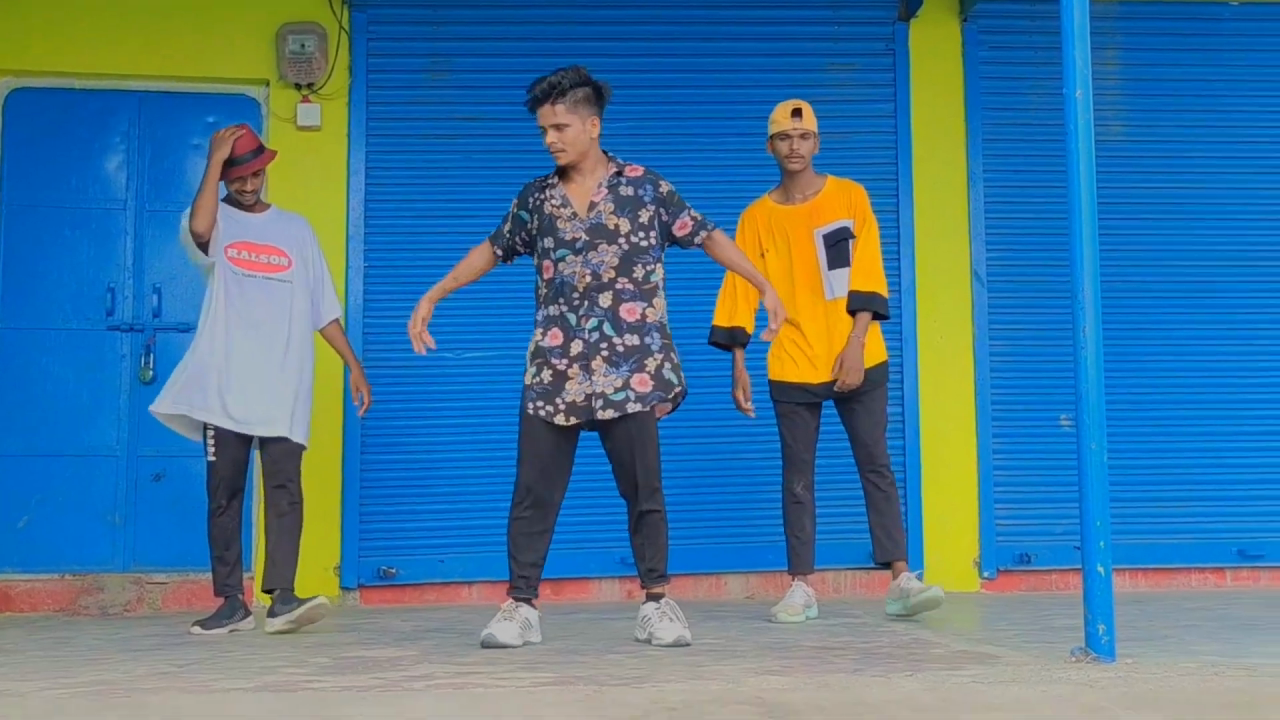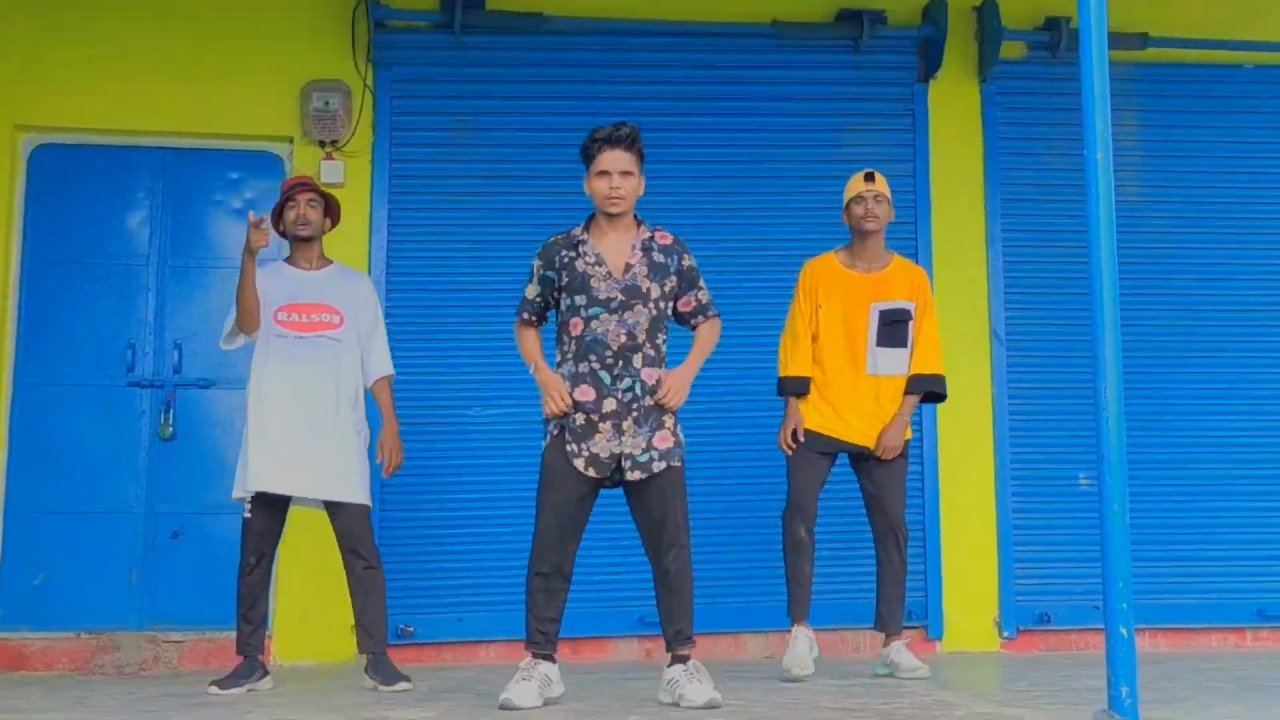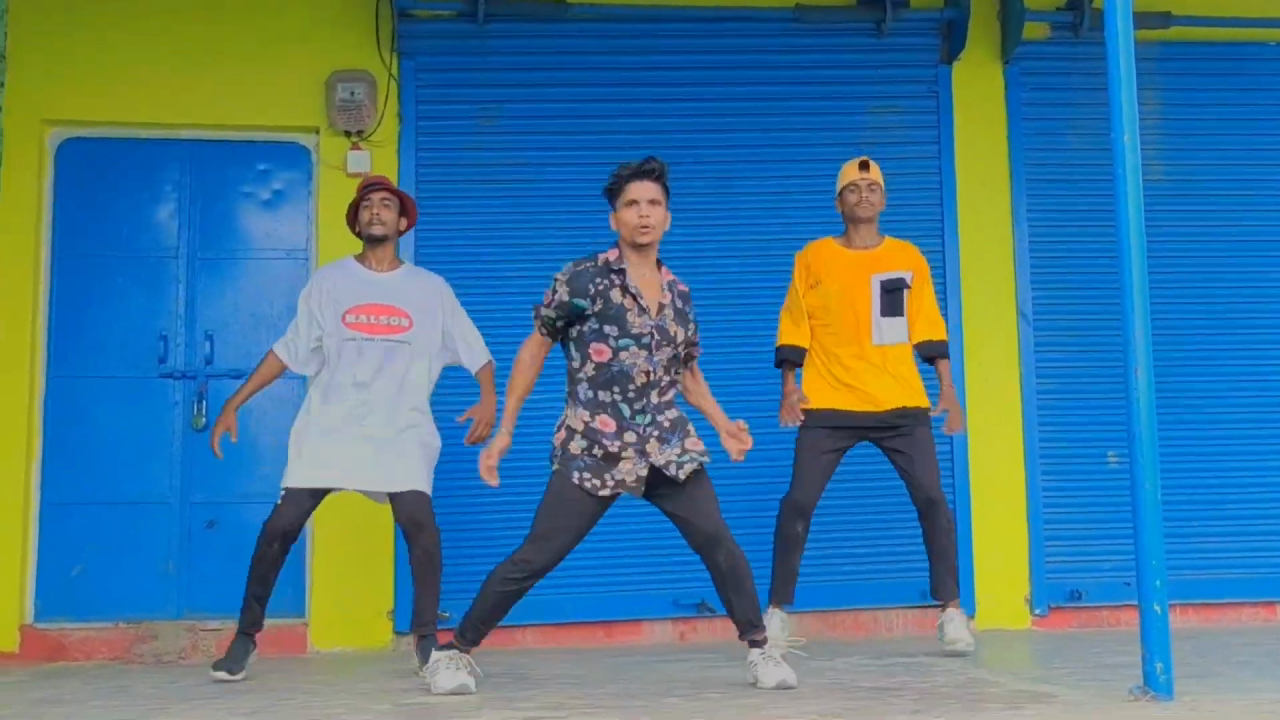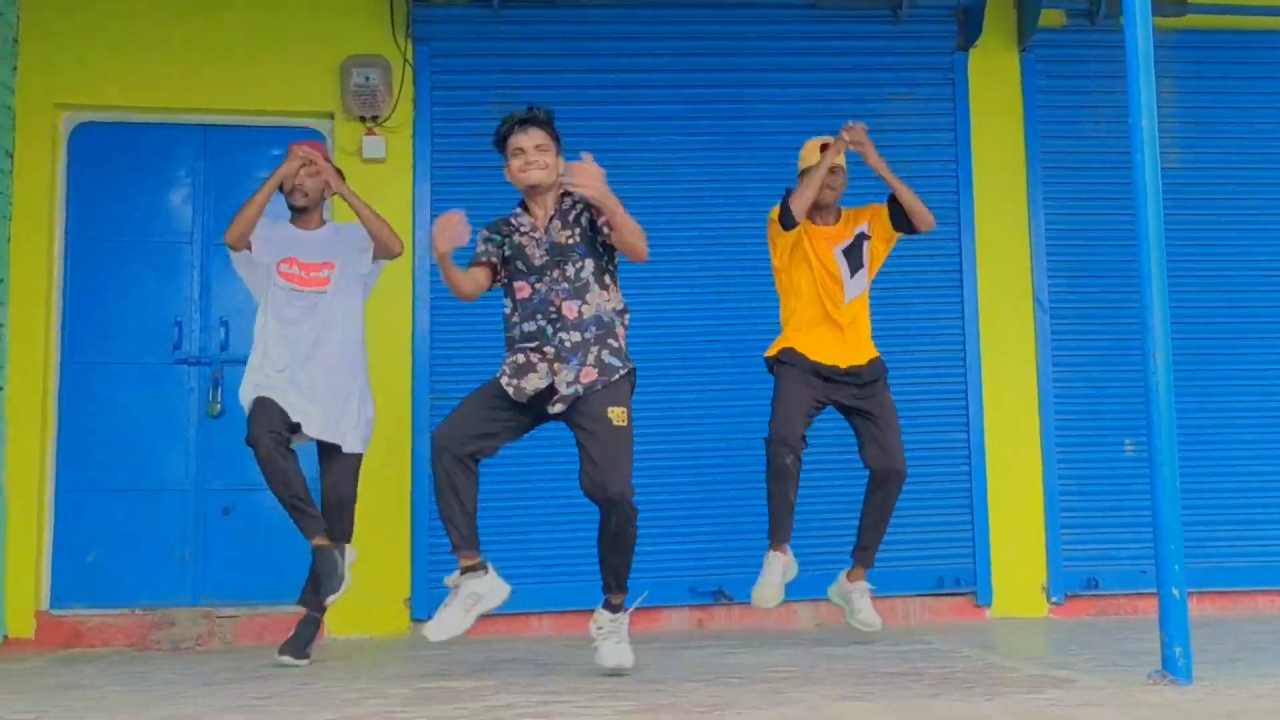
dt=0.5s
person 1, frame 1
left shoulder: (645, 186)
right shoulder: (535, 196)
left elbow: (707, 237)
right elbow: (491, 250)
left wrist: (764, 286)
right wrist: (433, 296)
left hip: (628, 363)
right hip: (554, 365)
left knee: (641, 487)
right knee: (534, 491)
left ankle: (655, 602)
right ankle: (521, 606)
person 1, frame 2
left shoulder: (669, 251)
right shoulder: (557, 252)
left elbow: (708, 320)
right elbow: (527, 323)
left wrist: (687, 370)
right wrist: (543, 374)
left hip: (650, 424)
right hip: (577, 424)
left knee: (670, 546)
right knee: (552, 546)
left ankle: (681, 666)
right ankle: (540, 664)
person 1, frame 3
left shoulder: (679, 286)
right shoulder: (581, 277)
right elbow: (537, 345)
left wrist: (720, 420)
right wrist: (503, 430)
left hip: (665, 442)
right hip: (590, 446)
left knee: (716, 543)
right knee: (538, 557)
left ankle: (757, 648)
right ankle: (454, 648)
person 1, frame 4
left shoulder: (593, 213)
right shoulder: (501, 233)
left elbow: (638, 250)
right elbow: (468, 289)
left wrist: (603, 197)
right wrist: (443, 256)
left hip: (598, 372)
right hip: (527, 373)
left knee: (611, 492)
right knee: (449, 442)
left ankle: (612, 614)
right ankle: (474, 578)
person 2, frame 1
left shoulder: (297, 229)
right shoulder: (210, 218)
left elbow: (322, 307)
right elbow: (201, 232)
left wrist: (353, 364)
right wrist: (215, 158)
left hip: (285, 385)
right hip: (225, 383)
left knee: (285, 488)
right knee: (224, 491)
left ankle: (282, 598)
right ankle: (232, 601)
person 2, frame 2
left shoulder: (356, 285)
right shoulder: (263, 279)
left elbow: (376, 363)
right elbow: (246, 328)
left wrist: (390, 425)
right wrist: (249, 253)
left hip: (339, 442)
right hip: (273, 440)
left knee: (361, 548)
right knee: (255, 550)
left ankle: (377, 658)
right ankle: (251, 661)
person 2, frame 3
left shoulder: (431, 288)
right shoulder: (327, 281)
left elbow: (474, 350)
right elbow: (290, 350)
left wrist: (487, 398)
right wrist: (234, 403)
left hip: (399, 436)
right hip: (328, 434)
left knee: (421, 530)
right knee: (280, 529)
left ankle: (429, 641)
right ankle: (245, 637)
person 2, frame 4
left shoulder: (352, 242)
right shoulder: (265, 238)
left elbow: (394, 246)
right elbow: (232, 237)
left wrist: (342, 189)
right wrist: (278, 174)
left hip: (338, 393)
right hip: (276, 383)
left knee: (337, 506)
right knee: (265, 438)
left ankle: (310, 619)
right ankle: (326, 545)
person 3, frame 1
left shoulder: (852, 197)
right shoulder: (757, 217)
left elbow: (869, 275)
right elbow: (740, 292)
left wrist: (857, 342)
right wrist: (738, 366)
left hip: (860, 359)
right hip: (793, 366)
left knee: (876, 462)
right knee: (798, 473)
left ankle: (902, 578)
right ankle: (801, 585)
person 3, frame 2
left shoulder: (912, 278)
right shoulder: (817, 272)
left elbow: (924, 355)
right elbow: (797, 344)
left wrist: (902, 419)
right wrist: (792, 410)
left hip: (884, 428)
right hip: (820, 421)
left knee: (892, 529)
right knee: (798, 513)
left ankle: (893, 644)
right ankle: (801, 632)
person 3, frame 3
left shoulder: (908, 258)
right shoulder: (815, 257)
left elbow: (927, 325)
right elbow: (794, 322)
left wrist: (947, 385)
right wrist: (790, 384)
left hip: (898, 403)
right hip: (828, 403)
left knee: (931, 497)
right knee: (798, 502)
left ankle: (950, 613)
right ankle: (778, 611)
person 3, frame 4
left shoulder: (866, 221)
right shoulder: (787, 227)
left elbow: (925, 222)
right elbow: (796, 206)
left wrist: (871, 156)
right wrist: (835, 147)
left hip: (860, 366)
right hip: (802, 360)
left knee: (890, 468)
right knee: (784, 440)
left ankle: (856, 580)
right ankle: (779, 553)
